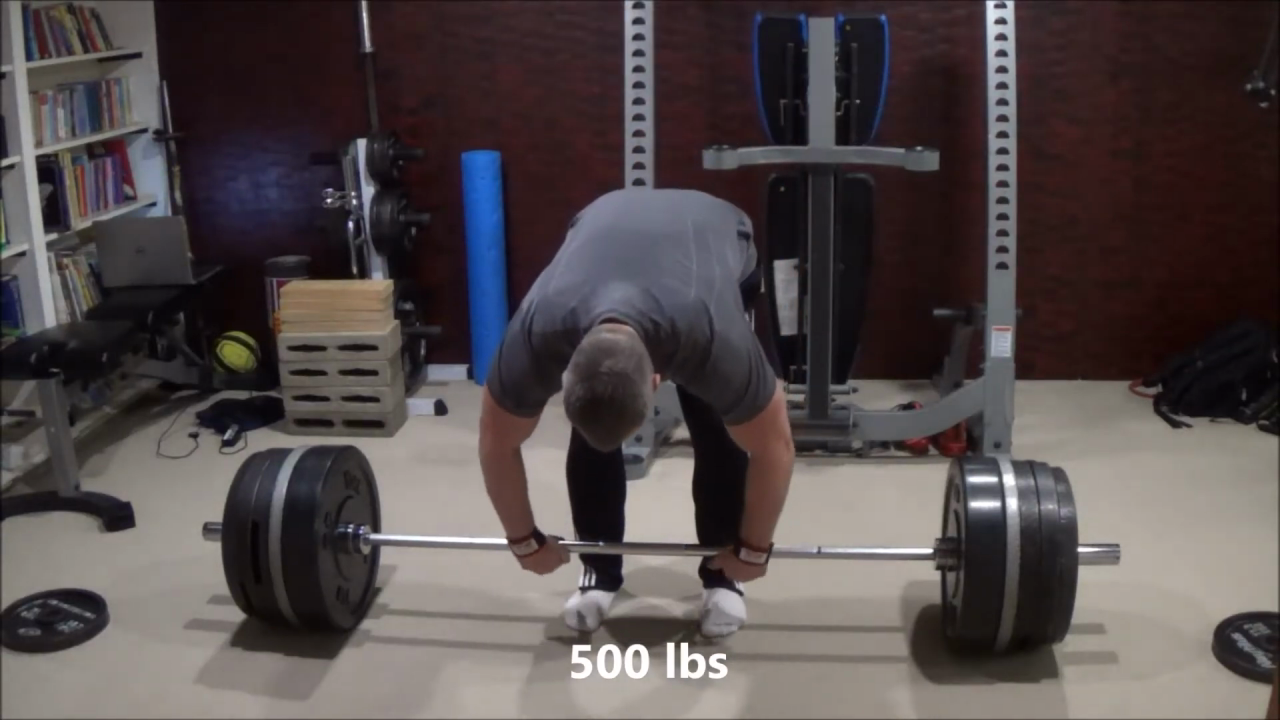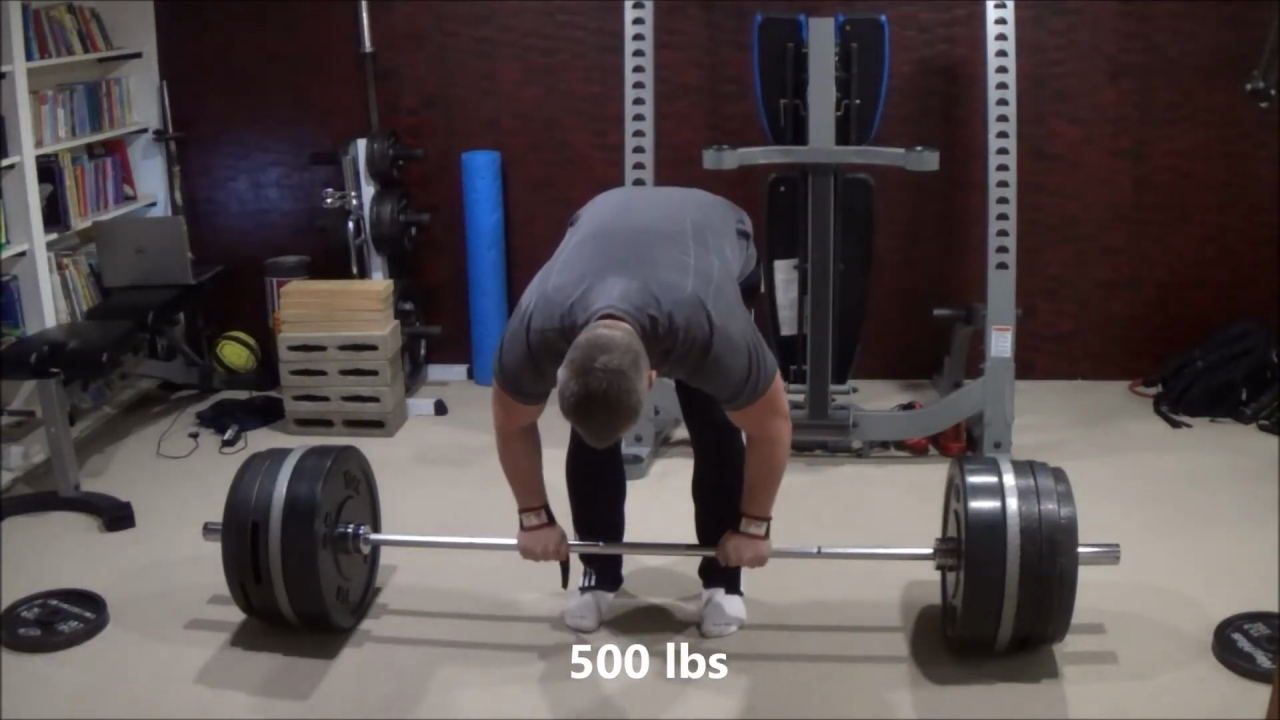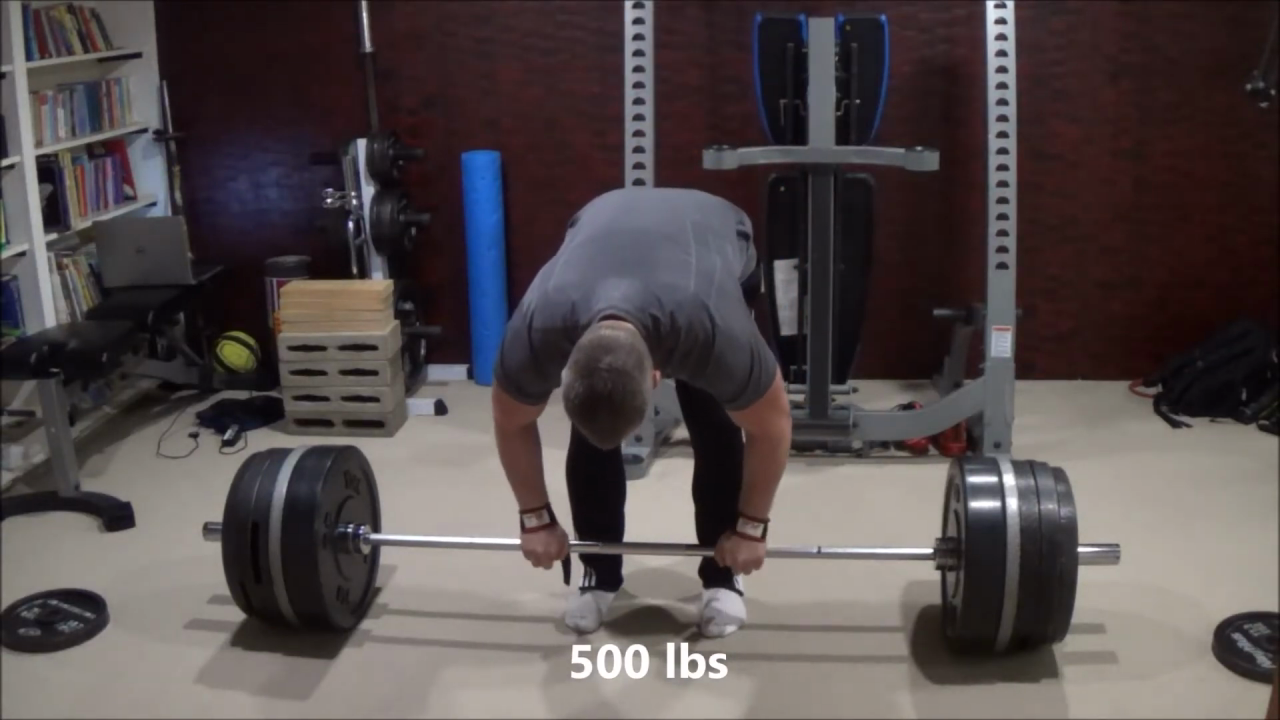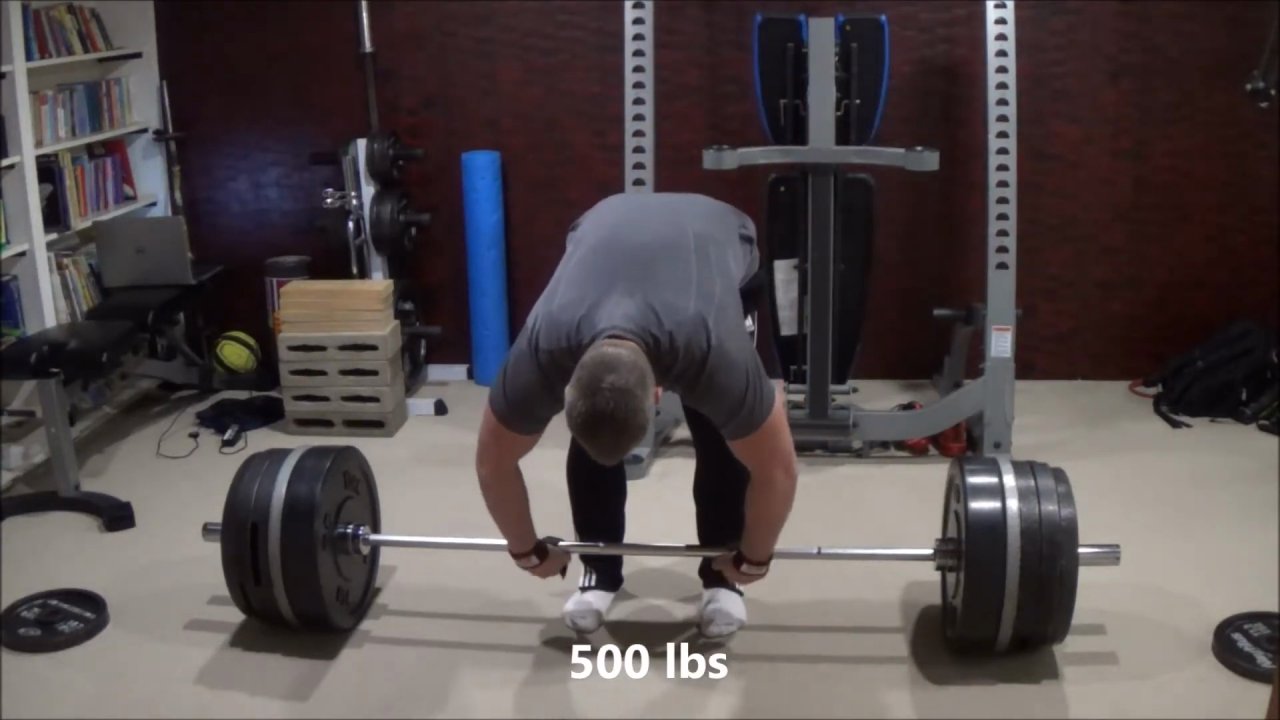
dt=0.4s
person 1, frame 1
left shoulder: (716, 342)
right shoulder: (536, 338)
left elbow: (773, 450)
right elbow: (497, 445)
left wrist: (752, 551)
right wrist: (526, 542)
left knee: (716, 430)
right knee: (589, 436)
left ankle: (720, 575)
right ankle: (599, 569)
person 1, frame 2
left shoulder: (713, 334)
right shoulder: (534, 332)
left elbow: (772, 426)
right elbow: (512, 424)
left wrist: (753, 525)
right wrist: (534, 516)
left knee: (715, 427)
right knee: (587, 432)
left ankle: (722, 573)
right ankle: (599, 569)
person 1, frame 3
left shoulder: (716, 335)
right shoulder: (536, 333)
left elbow: (772, 428)
right elbow: (511, 424)
left wrist: (749, 527)
right wrist: (536, 519)
left knee: (715, 428)
right knee: (588, 434)
left ankle: (720, 575)
right ankle: (599, 570)
person 1, frame 4
left shoulder: (716, 358)
right shoulder: (542, 356)
left elbow: (777, 470)
right elbow: (493, 463)
left wrist: (752, 559)
right wrist: (528, 552)
left knee: (720, 434)
right knee: (589, 441)
left ankle: (720, 575)
right ankle: (600, 569)
